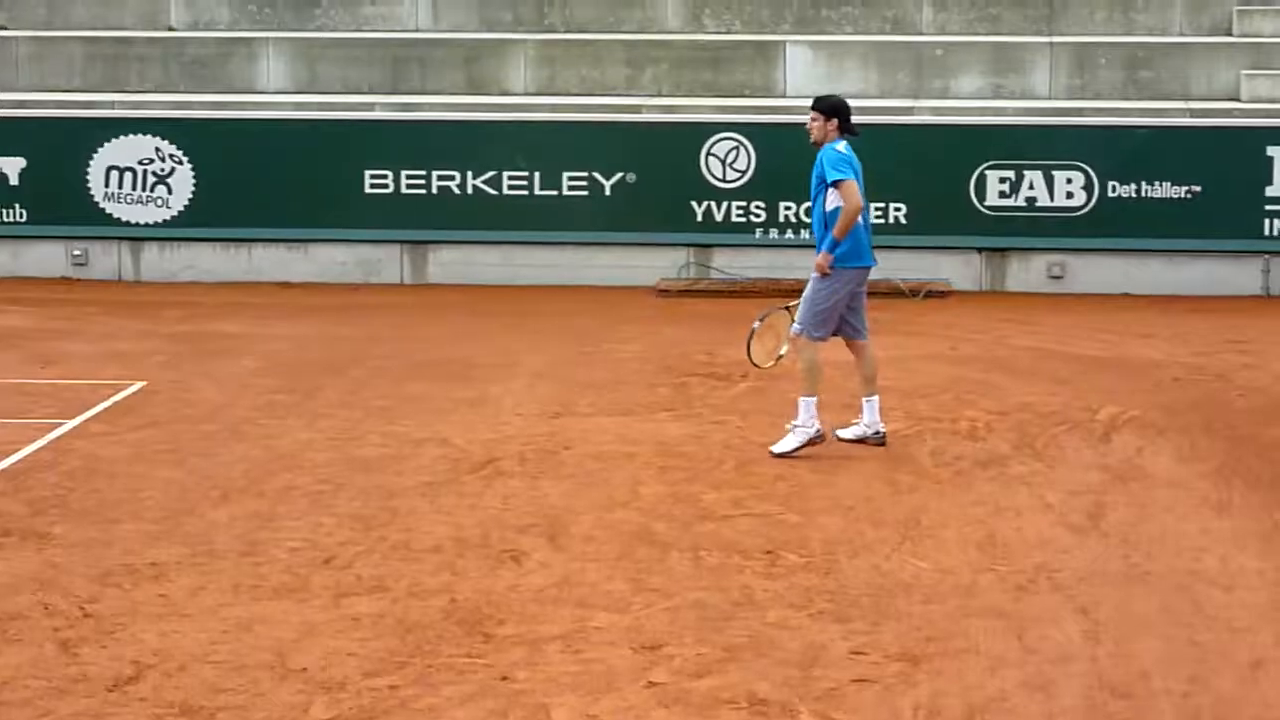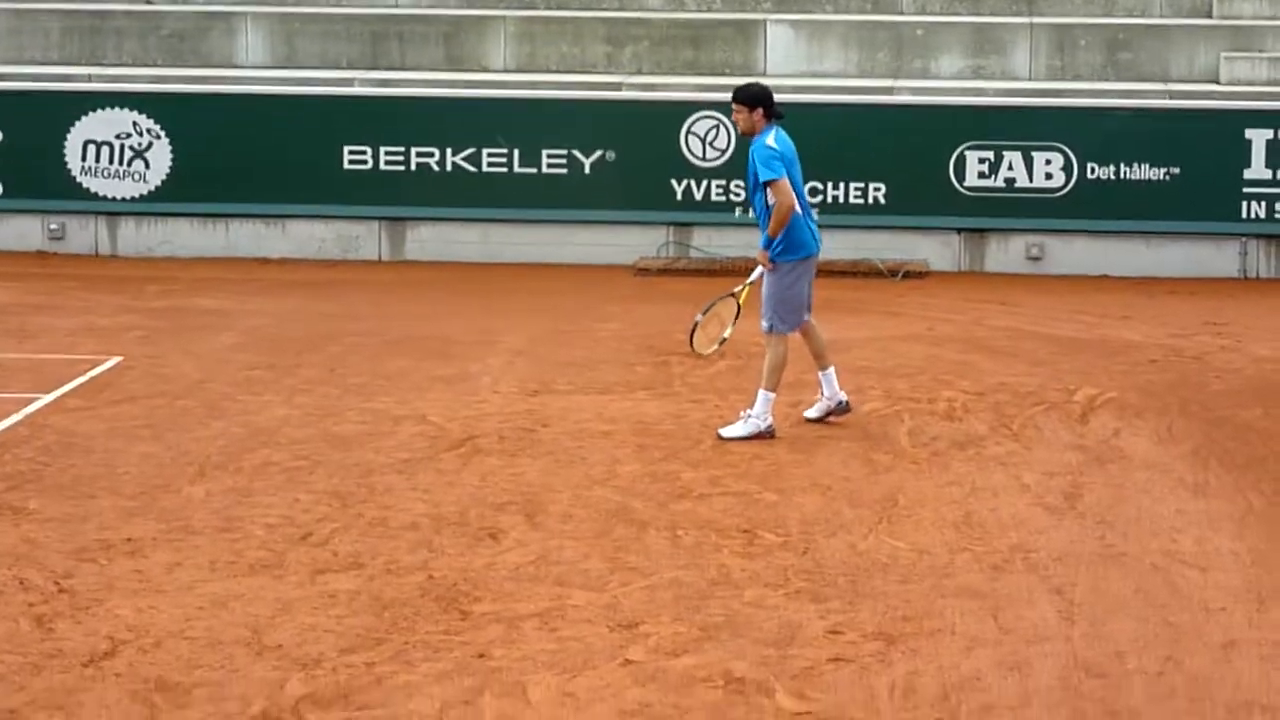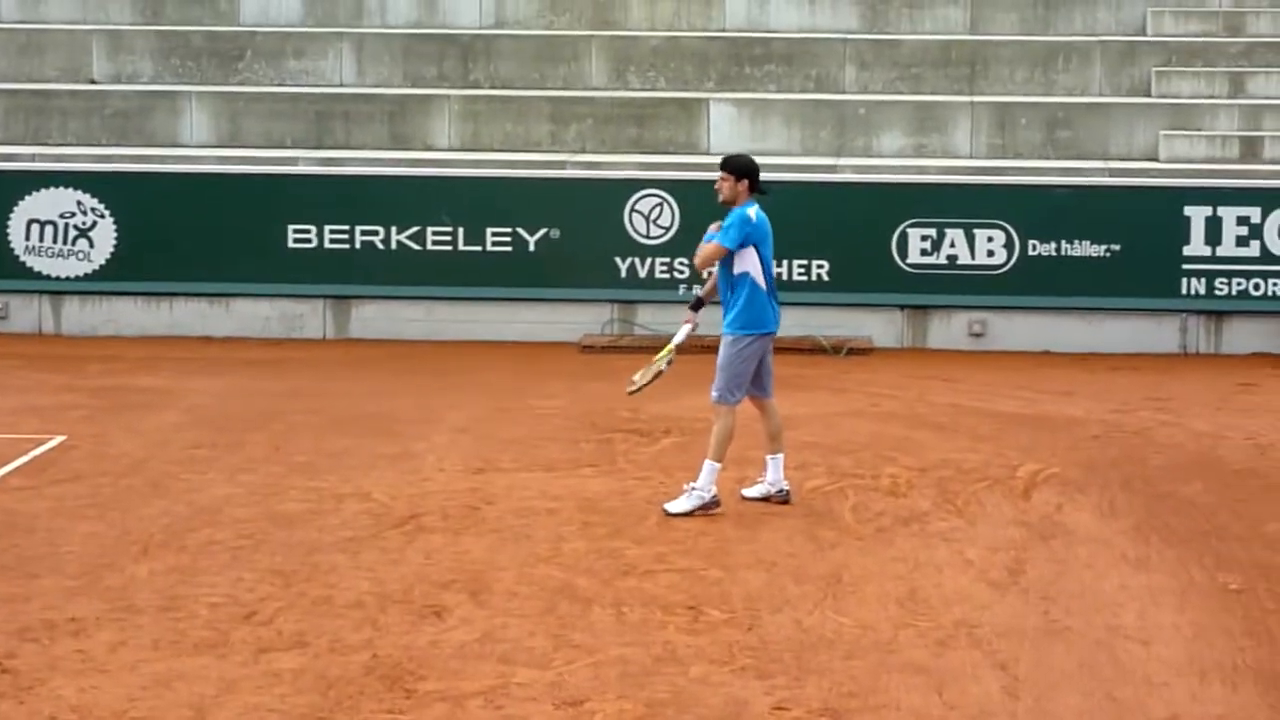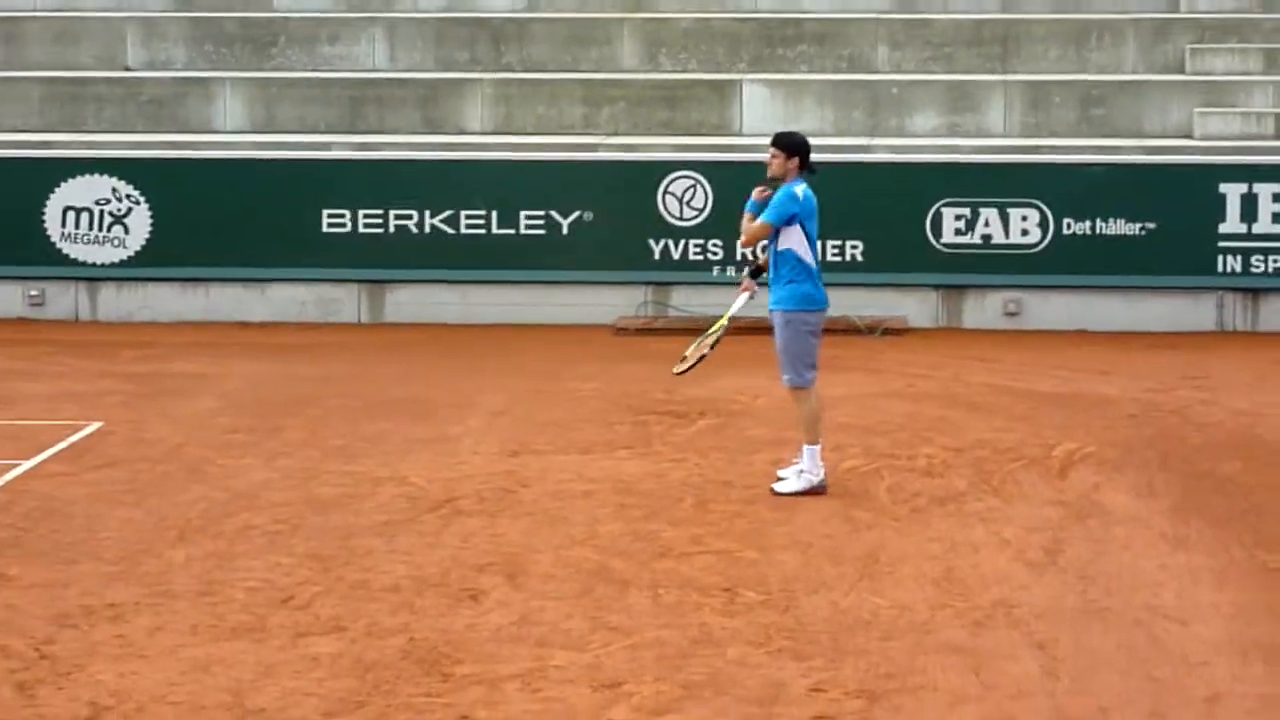
dt=0.5s
person 1, frame 1
left shoulder: (833, 154)
right shoulder: (842, 154)
left elbow: (855, 204)
left wrist: (829, 249)
left hip: (840, 262)
right hip: (853, 262)
left knee: (803, 336)
right knee: (857, 339)
left ankle: (807, 424)
right ankle: (872, 423)
person 1, frame 2
left shoulder: (764, 149)
right shoulder: (777, 138)
left elbow: (785, 204)
left wrist: (766, 245)
left hip: (787, 251)
right hip: (802, 245)
left knee: (775, 332)
right knee: (802, 322)
left ankle: (760, 418)
right ankle: (833, 395)
person 1, frame 3
left shoulder: (744, 218)
right shoulder: (748, 217)
left elbow: (702, 261)
right elbow: (728, 271)
left wrist: (711, 234)
right wrist: (698, 303)
left hip: (746, 324)
right hip: (760, 321)
left knee: (723, 403)
right knee: (763, 399)
left ankle: (704, 489)
right ankle: (775, 481)
person 1, frame 4
left shoulder: (789, 195)
right shoulder: (797, 194)
left elbow: (748, 236)
left wrist: (752, 204)
right wrist: (755, 271)
left hip: (796, 303)
right hip: (795, 300)
left knee: (799, 385)
right knee: (801, 383)
left ankle: (812, 473)
right ankle: (810, 461)
